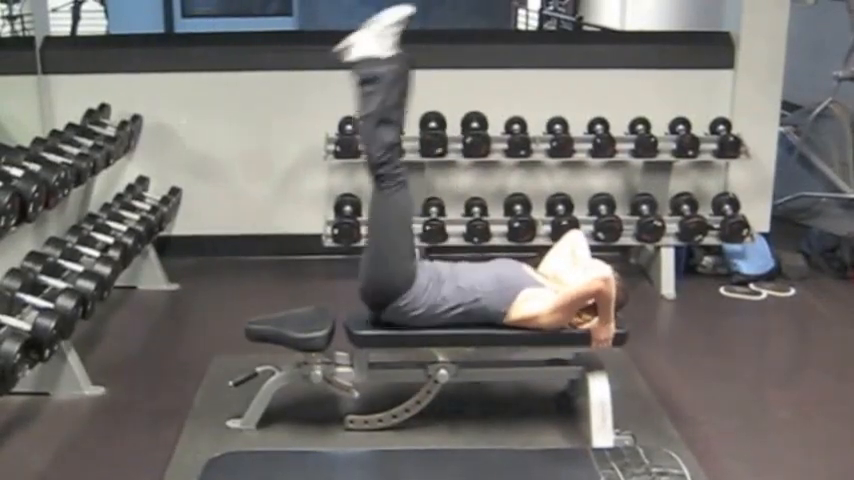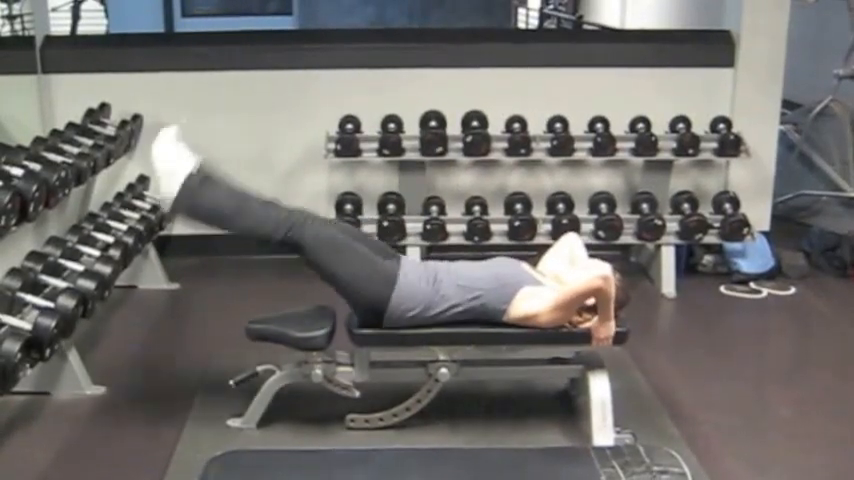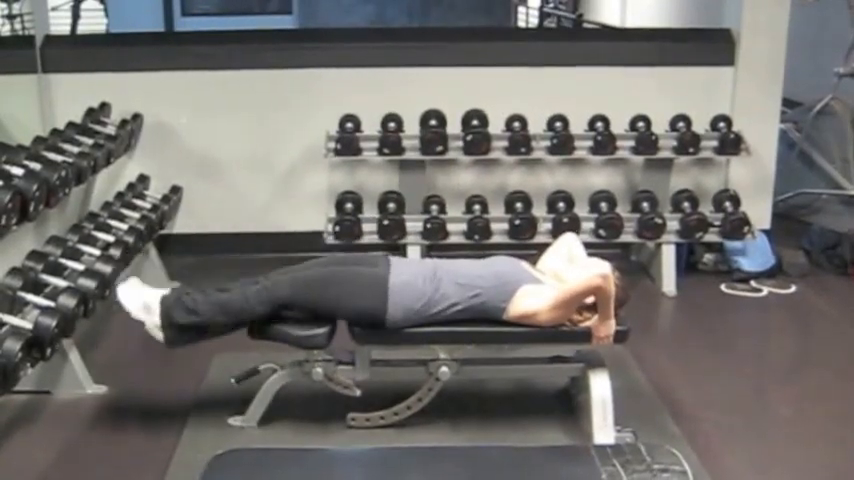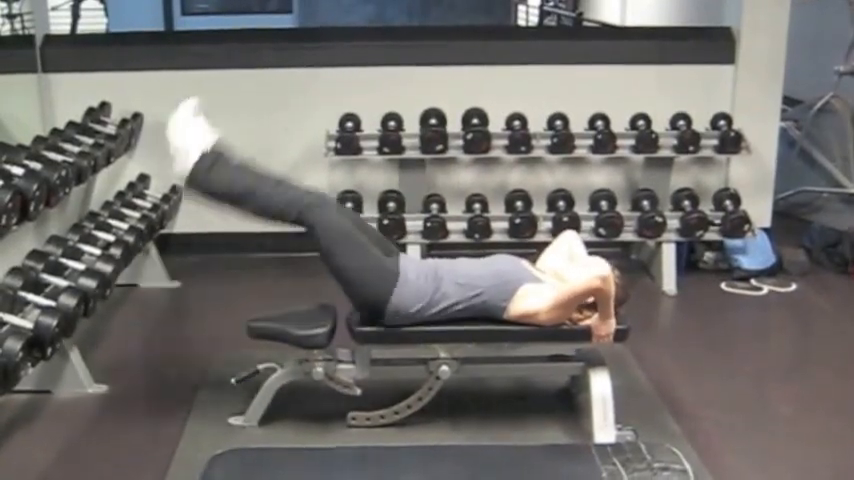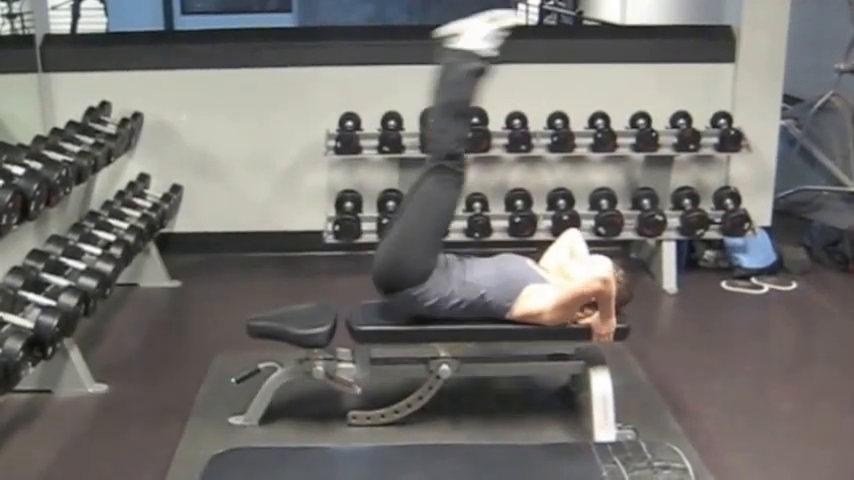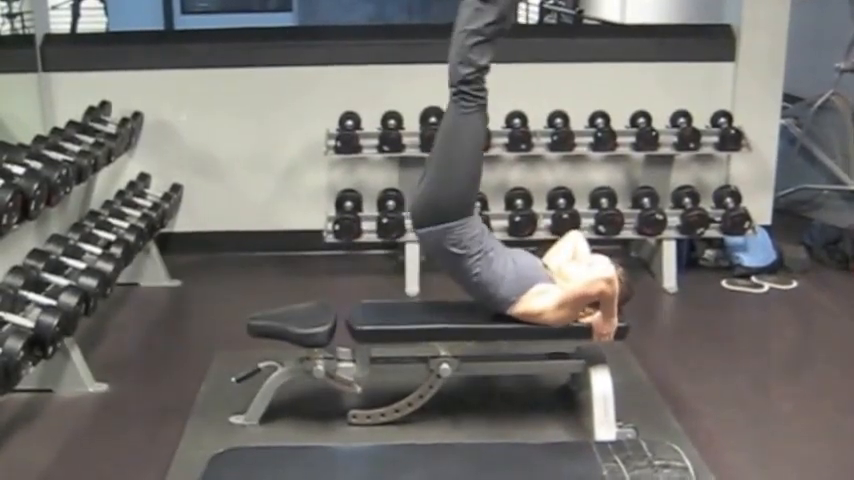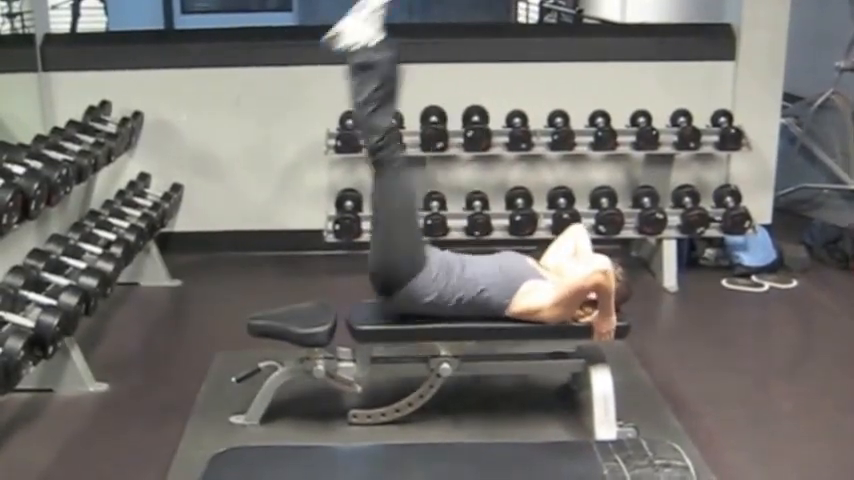
dt=0.4s
person 1, frame 1
left shoulder: (548, 309)
right shoulder: (548, 286)
left elbow: (607, 279)
right elbow: (576, 235)
left wrist: (602, 325)
left hip: (399, 294)
right hip: (413, 288)
left knee: (390, 174)
left ankle: (375, 60)
right ankle: (377, 58)
person 1, frame 2
left shoulder: (547, 310)
right shoulder: (544, 278)
left elbow: (602, 280)
right elbow: (570, 242)
left wrist: (605, 319)
left hip: (398, 296)
right hip: (406, 275)
left knee: (299, 228)
right knee: (320, 227)
left ankle: (188, 190)
right ankle: (192, 186)
person 1, frame 3
left shoulder: (545, 307)
right shoulder: (543, 282)
left elbow: (598, 275)
right elbow: (568, 239)
left wrist: (605, 321)
left hip: (398, 299)
right hip: (402, 273)
left knee: (281, 289)
right knee: (291, 273)
left ankle: (170, 315)
right ankle: (173, 309)
person 1, frame 4
left shoulder: (544, 304)
right shoulder: (544, 277)
left elbow: (599, 275)
right elbow: (569, 237)
left wrist: (606, 316)
left hip: (401, 293)
right hip: (410, 273)
left knee: (319, 210)
right knee: (325, 213)
left ankle: (204, 162)
right ankle: (207, 160)
person 1, frame 5
left shoulder: (550, 307)
right shoulder: (548, 280)
left elbow: (599, 277)
right elbow: (572, 234)
left wrist: (605, 320)
left hip: (412, 279)
right hip: (425, 275)
left knee: (446, 167)
person 1, frame 6
left shoulder: (552, 307)
right shoulder: (550, 280)
left elbow: (605, 279)
right elbow: (574, 236)
left wrist: (607, 318)
left hip: (445, 224)
right hip: (449, 227)
person 1, frame 7
left shoulder: (552, 304)
right shoulder: (555, 275)
left elbow: (599, 271)
right elbow: (578, 230)
left hip: (416, 281)
right hip: (429, 274)
left knee: (389, 156)
left ankle: (365, 48)
